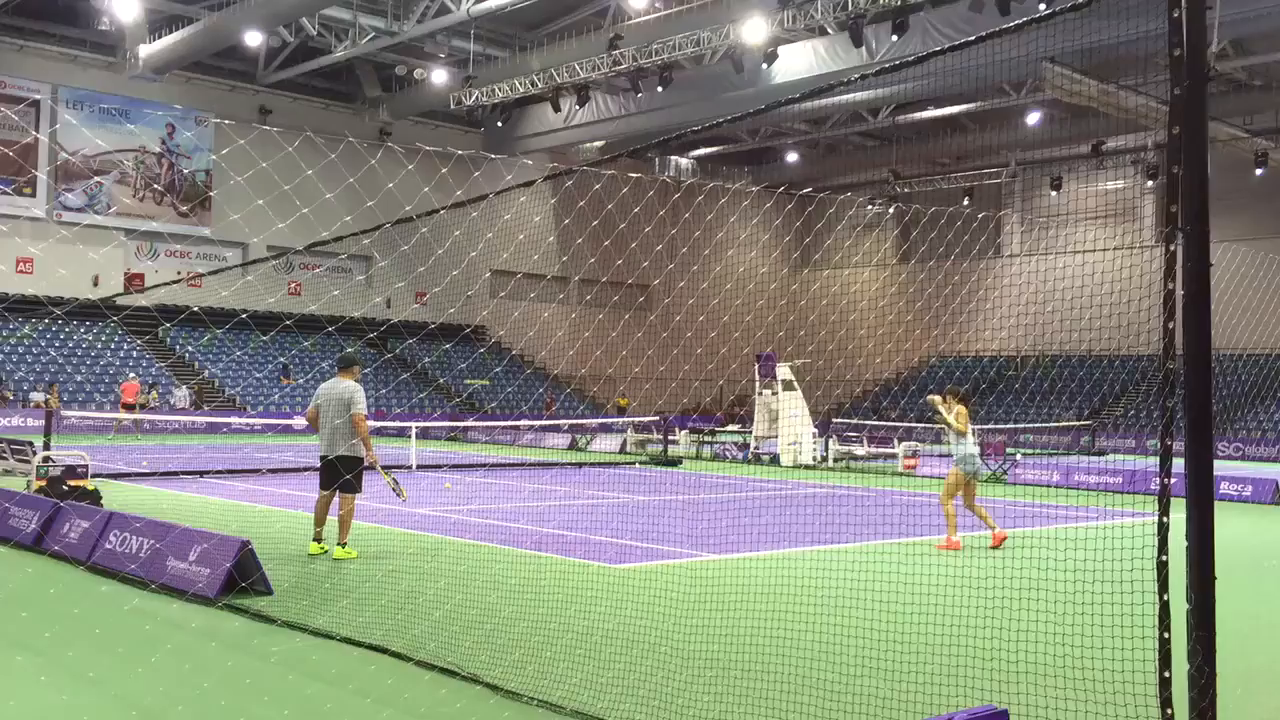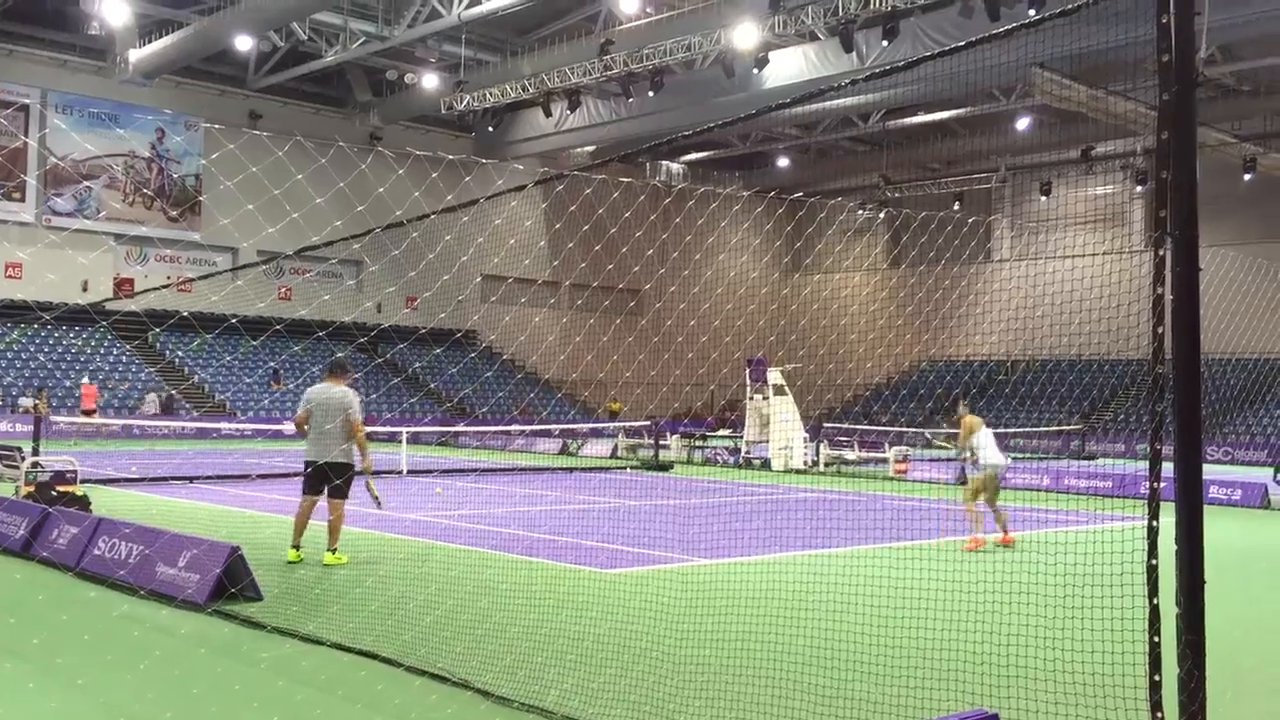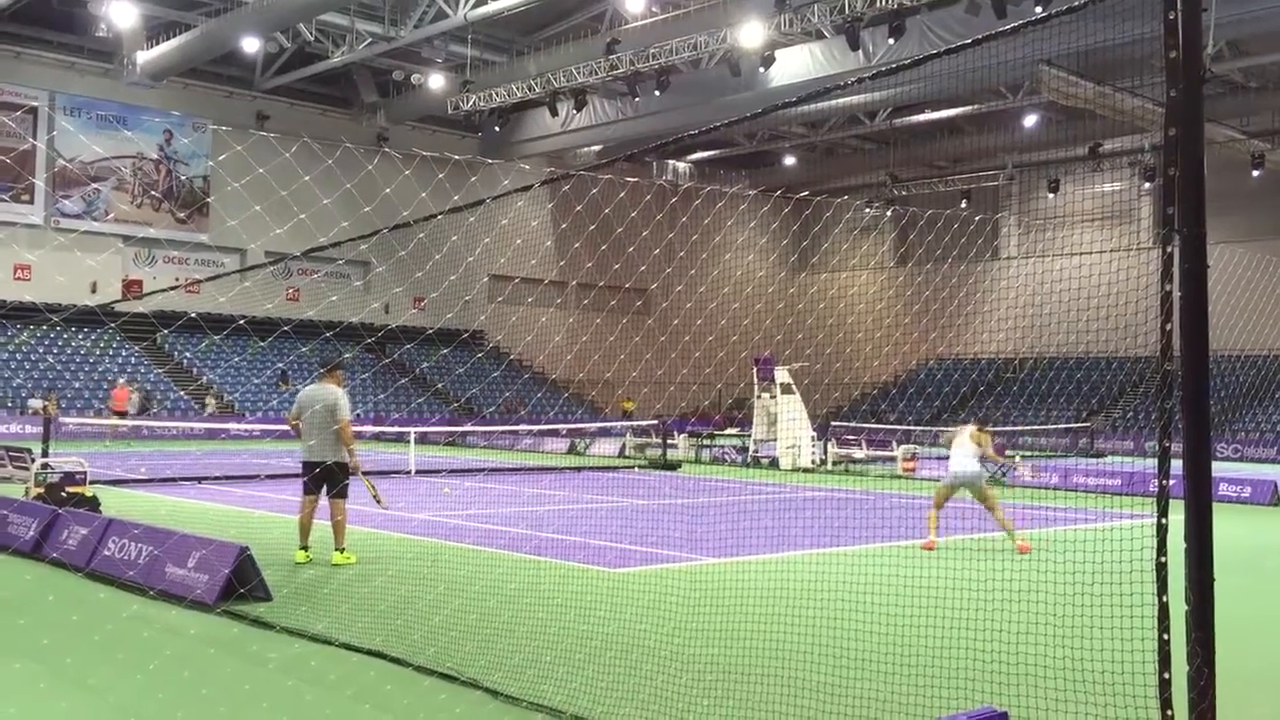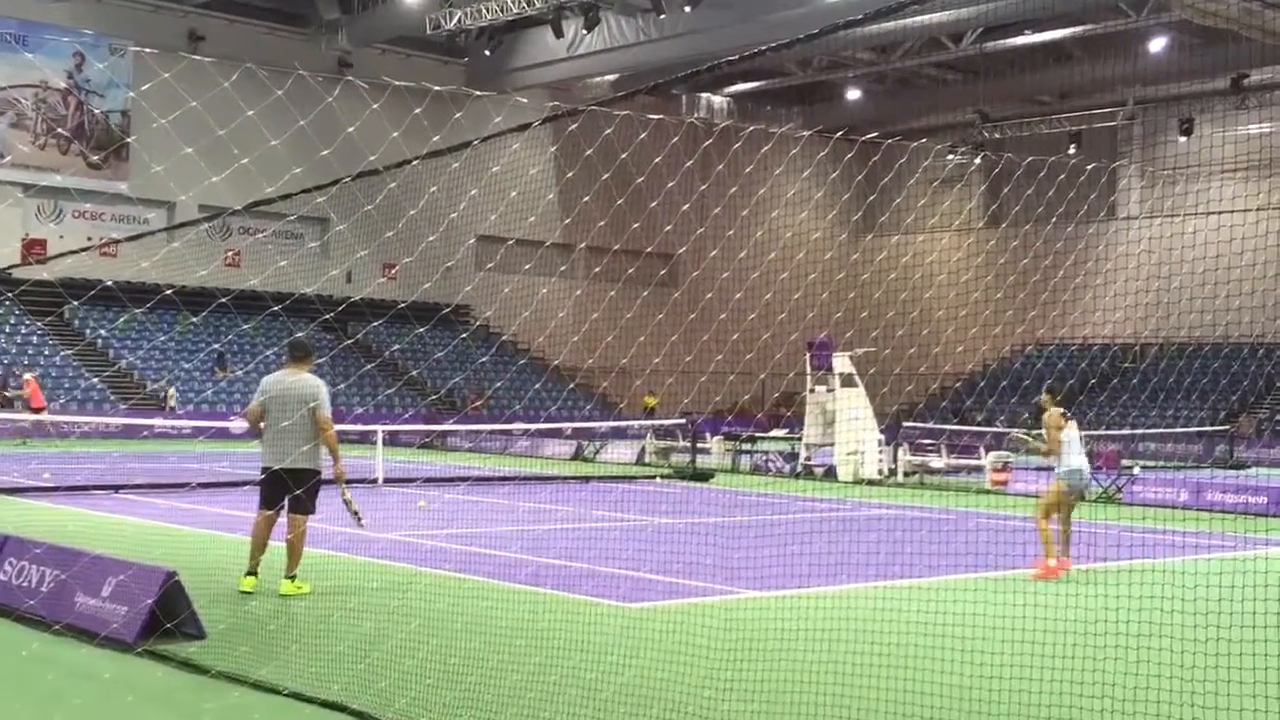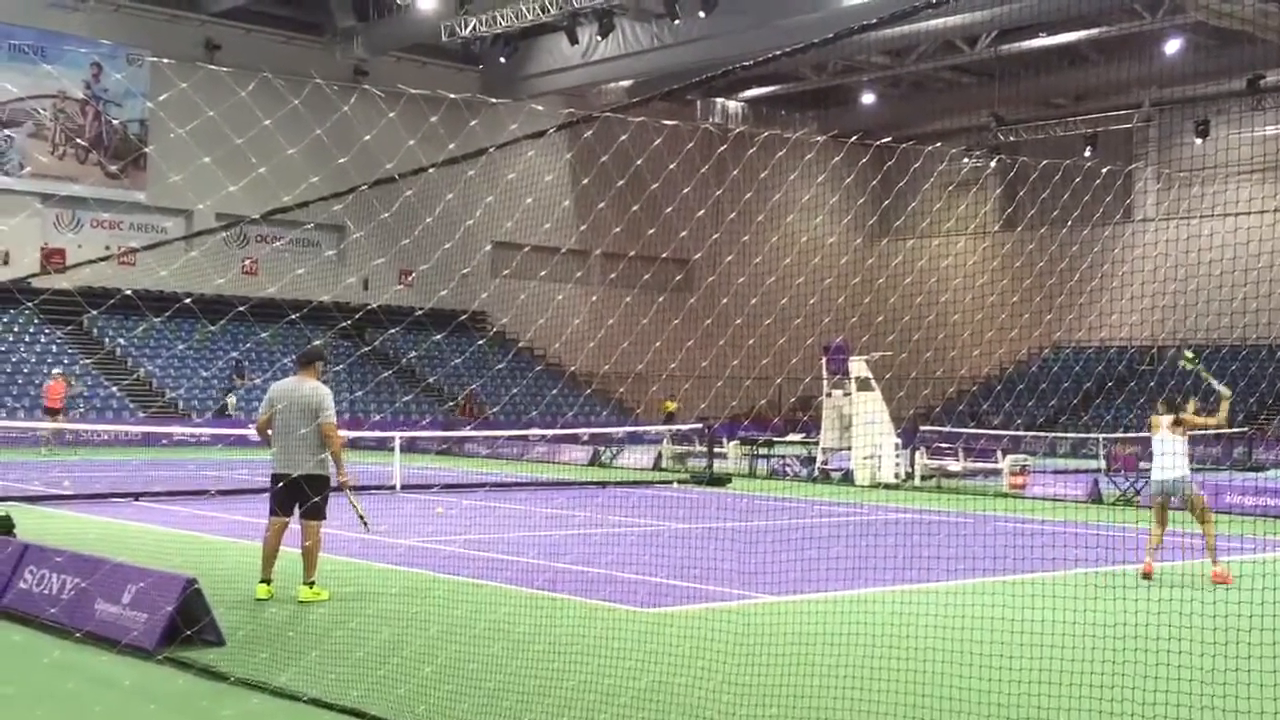
dt=1s
person 1, frame 1
left shoulder: (323, 388)
right shoulder: (355, 389)
left elbow: (310, 416)
right elbow: (359, 421)
right wrist: (369, 450)
left hip: (326, 450)
right hip: (350, 452)
left knee: (324, 495)
right knee: (347, 498)
left ankle: (316, 542)
right ankle: (341, 546)
person 1, frame 2
left shoulder: (311, 392)
right shoulder: (349, 395)
left elbow: (298, 421)
right elbow: (357, 428)
right wrist: (365, 457)
left hip: (313, 456)
right hip: (341, 458)
left knee: (307, 501)
right knee: (336, 505)
left ankle: (294, 548)
right ankle: (332, 552)
person 1, frame 3
left shoulder: (304, 393)
right shoulder: (339, 394)
left elbow: (292, 421)
right elbow: (344, 427)
right wrist: (353, 456)
left hip: (310, 457)
right hip: (335, 458)
left knee: (308, 502)
right knee: (337, 503)
right ankle: (339, 551)
person 1, frame 4
left shoulder: (268, 381)
right shoulder: (316, 385)
left elbow: (251, 416)
right elbow: (325, 426)
right wrist: (337, 462)
left hip: (272, 460)
right hip: (305, 463)
left knee: (265, 516)
right knee: (297, 521)
left ankle: (250, 575)
right ankle: (289, 580)
person 1, frame 5
left shoulder: (276, 388)
right shoulder: (321, 391)
left elbow: (260, 425)
right elbow: (329, 432)
right wrist: (340, 469)
left hip: (281, 468)
right hip: (314, 469)
left knee: (276, 523)
right knee: (311, 526)
left ankle: (265, 583)
right ankle: (308, 586)
